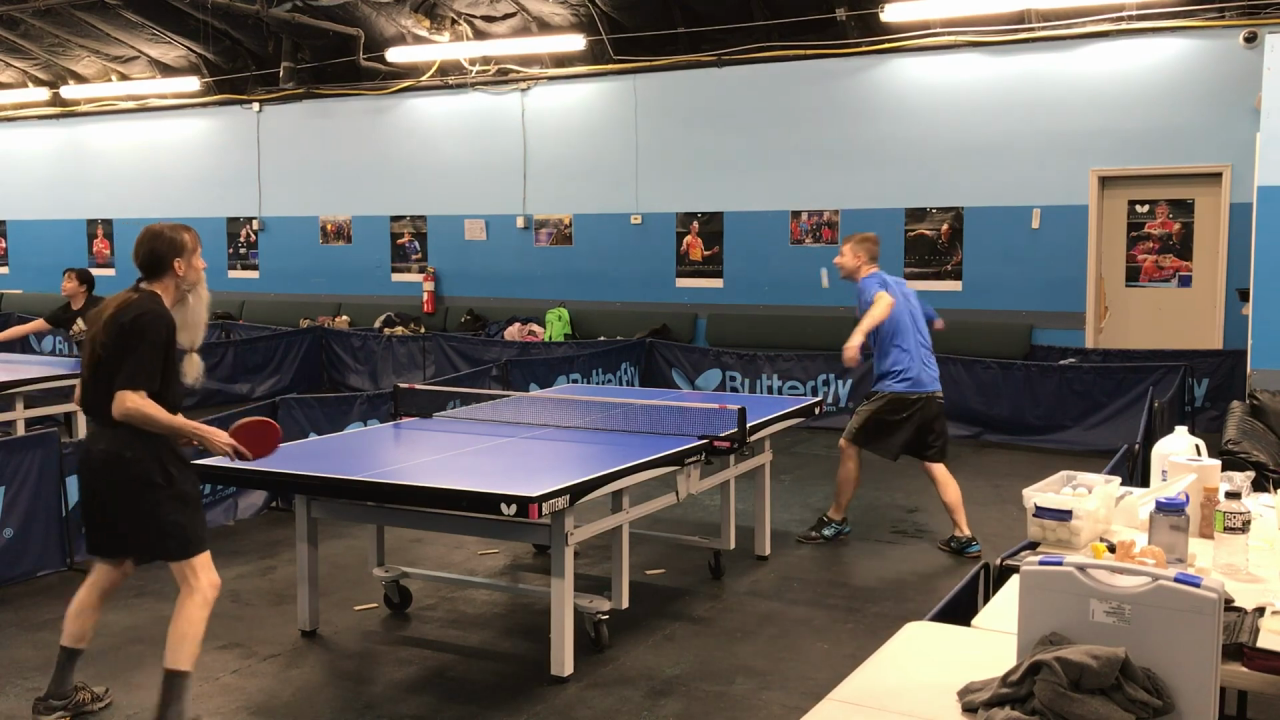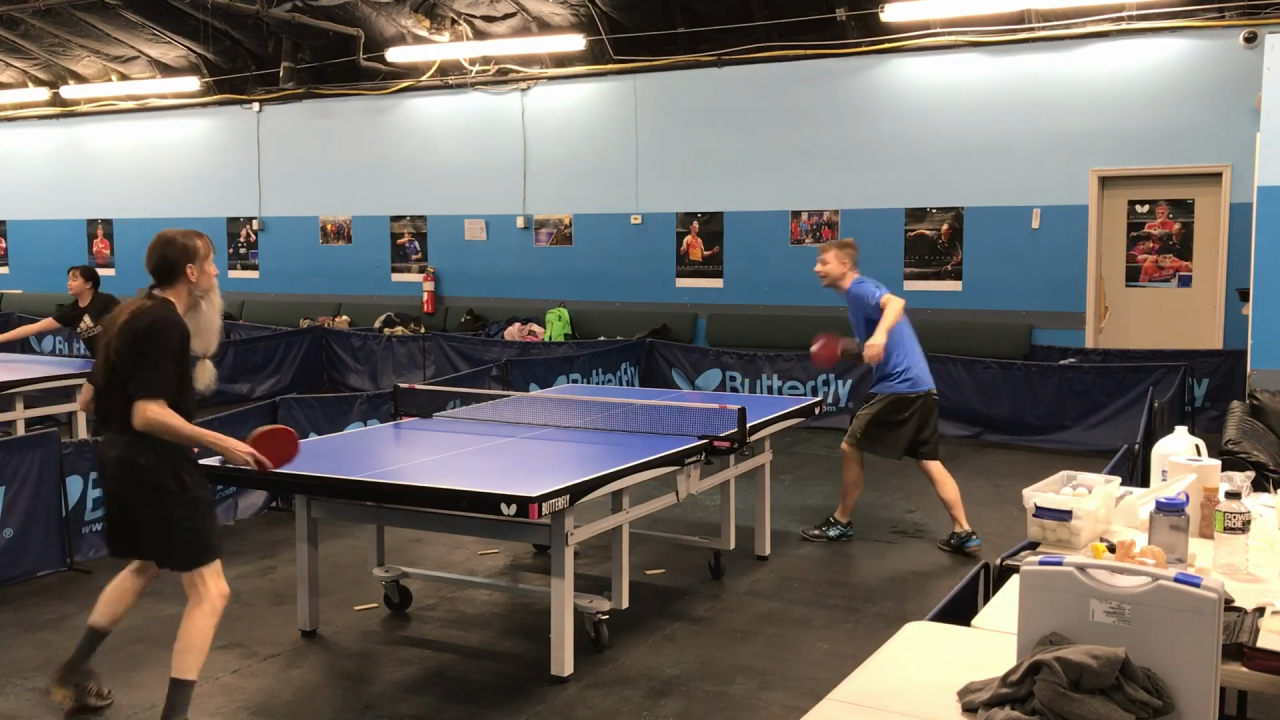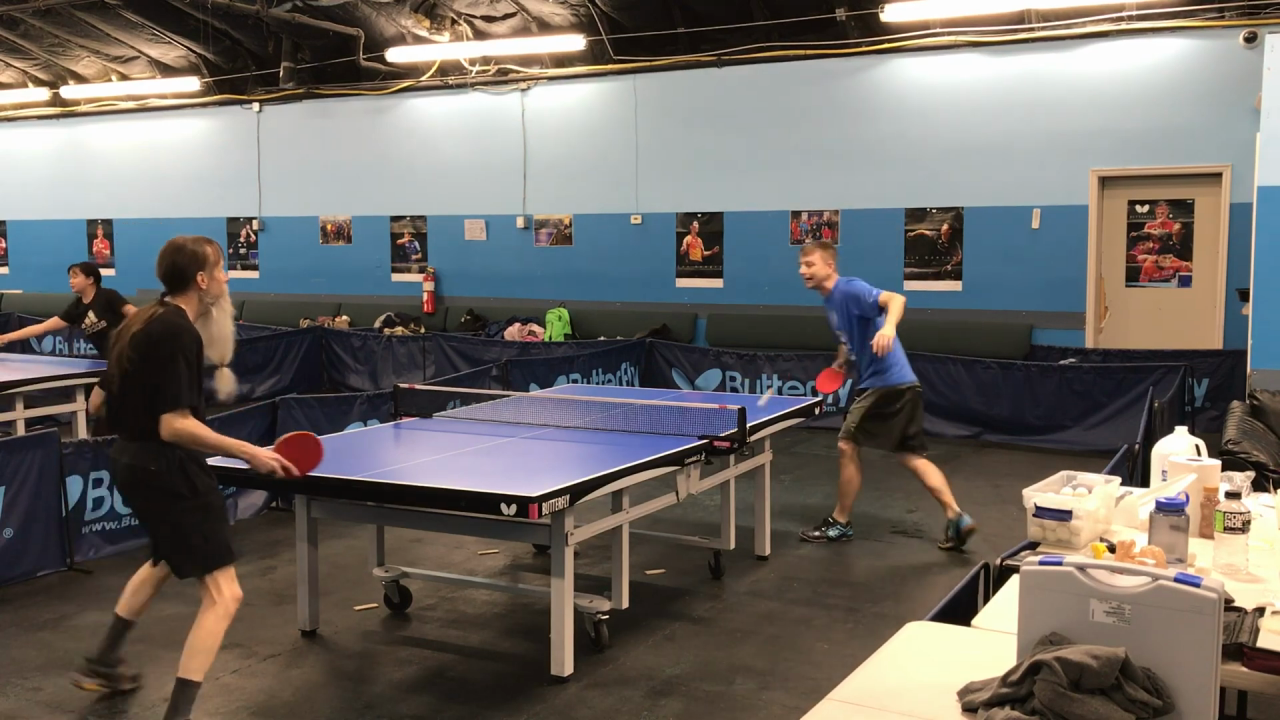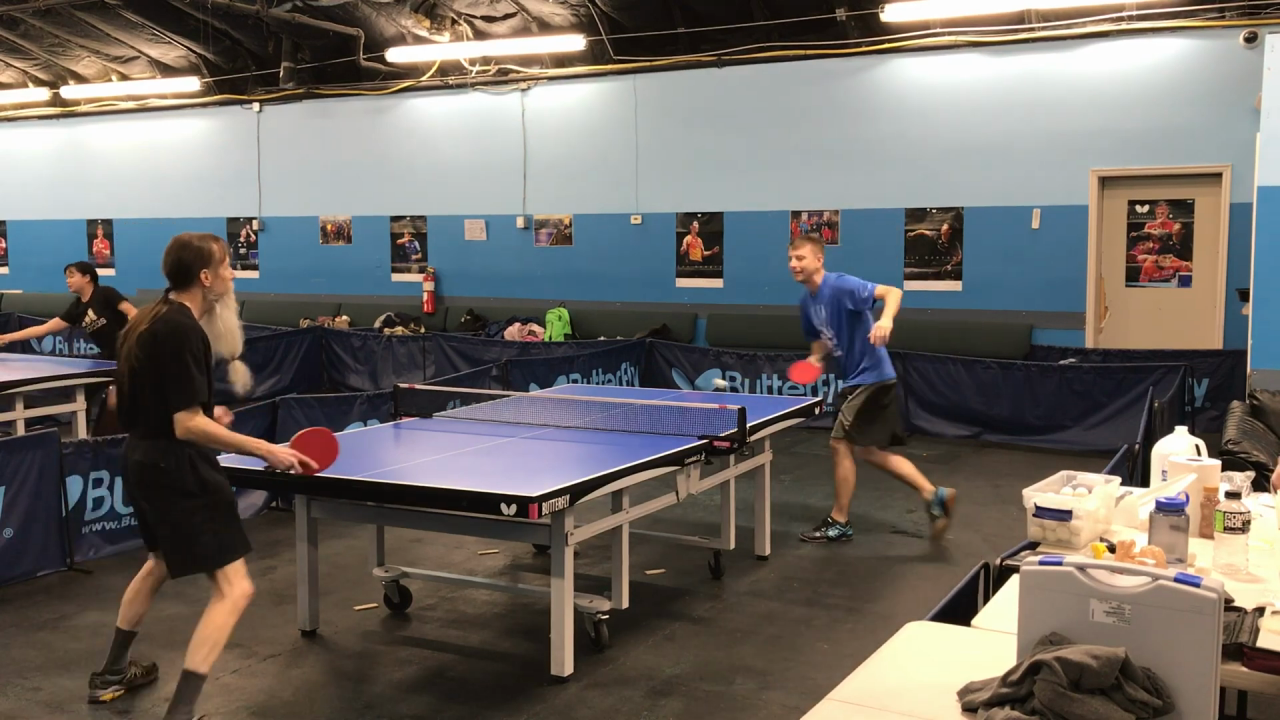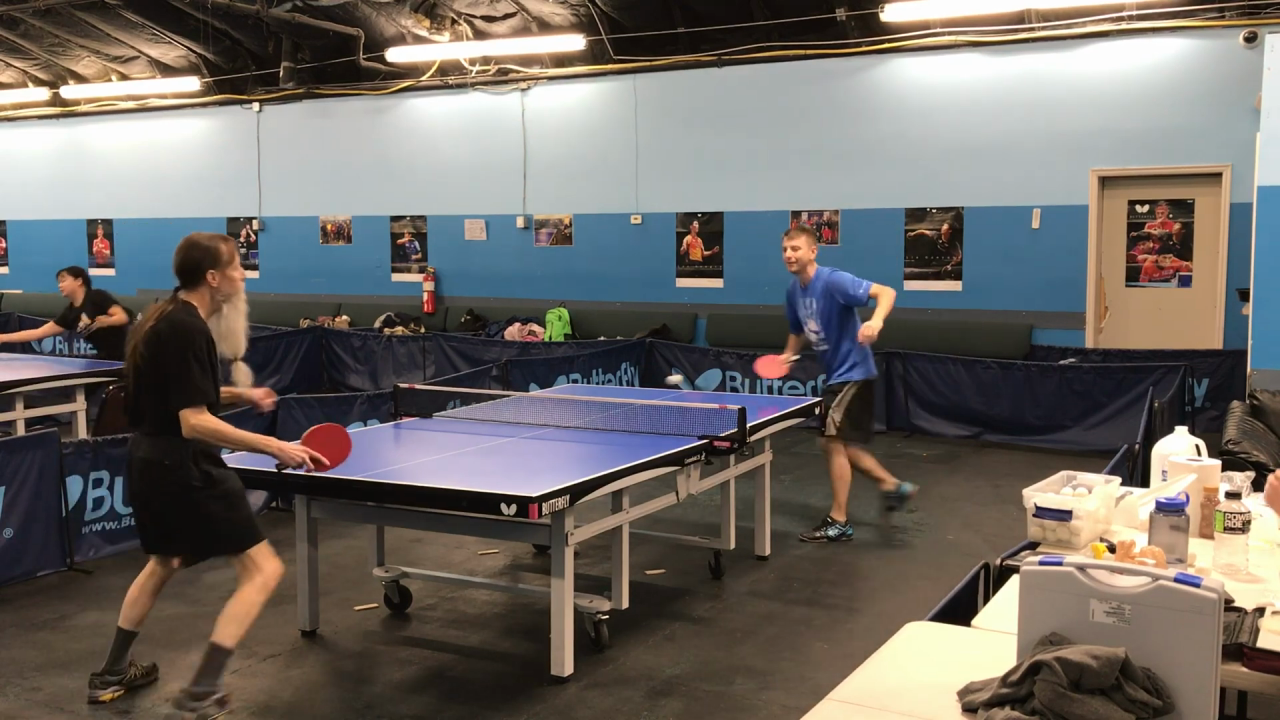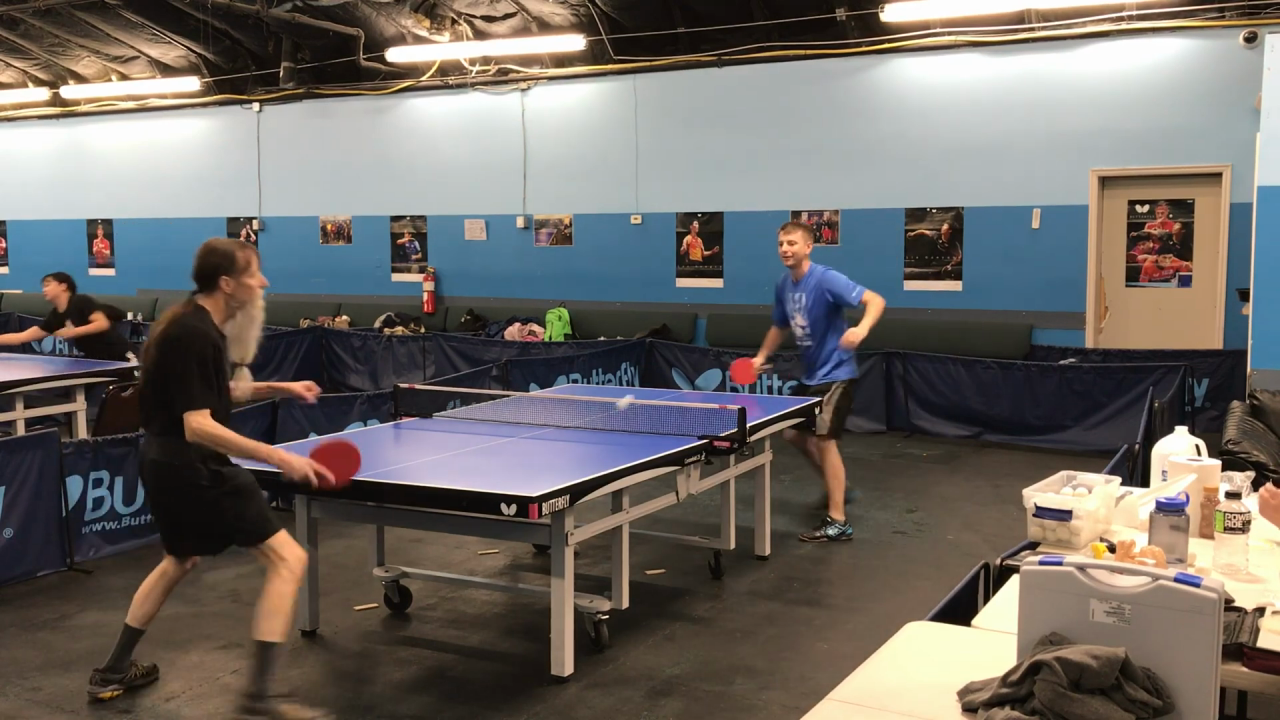
dt=0.1s
person 1, frame 1
left shoulder: (118, 308)
right shoulder: (154, 318)
left elbow: (89, 394)
right elbow: (127, 405)
right wrist: (201, 432)
left hip: (103, 452)
right hip: (141, 460)
left knee: (109, 570)
right knee: (200, 582)
person 1, frame 2
left shoulder: (132, 315)
right shoulder: (166, 326)
left elbow: (97, 398)
right elbow: (148, 416)
right wrist: (222, 444)
left hip: (121, 458)
right hip: (154, 465)
left knee: (146, 564)
right knee: (209, 592)
left ankle: (74, 675)
person 1, frame 3
left shoulder: (143, 322)
right shoulder: (179, 333)
left elbow: (115, 402)
right elbow: (175, 427)
right wrist: (250, 453)
left hip: (132, 461)
right hip: (164, 469)
left knee: (168, 558)
right knee: (222, 595)
left ankle: (103, 662)
person 1, frame 4
left shoulder: (153, 319)
right shoulder: (183, 332)
right elbow: (188, 427)
left wrist: (207, 408)
right wrist: (266, 451)
left hip: (145, 460)
right hip: (176, 468)
left knee: (164, 560)
right knee: (232, 588)
left ankle: (111, 671)
person 1, frame 5
left shoulder: (165, 317)
right shoulder: (188, 330)
right elbow: (195, 424)
left wrist: (238, 393)
right wrist: (275, 447)
left hip: (149, 457)
right hip: (181, 464)
left knee: (164, 562)
right knee: (263, 569)
left ankle: (111, 673)
person 1, frame 6
left shoulder: (201, 324)
right shoulder: (195, 336)
right elbow: (198, 427)
left wrist: (280, 388)
right wrist: (278, 458)
left hip: (165, 462)
right hip: (193, 466)
left knee: (179, 561)
right knee: (287, 558)
left ankle: (114, 670)
person 2, frame 1
left shoulder: (872, 282)
right shoulder: (898, 284)
left elbow: (886, 304)
right elbow: (936, 323)
left wrist: (857, 335)
left hip: (897, 387)
right hip: (930, 387)
left knee: (849, 446)
right knee: (934, 464)
left ankle: (836, 520)
right ankle: (964, 537)
person 2, frame 2
left shoulder: (861, 290)
right shoulder: (853, 295)
left elbow: (894, 304)
left wrist: (878, 337)
right wrist: (850, 345)
left hip: (897, 387)
right hip: (921, 388)
left knee: (851, 449)
right knee: (929, 461)
left ankle: (841, 522)
right ankle: (963, 532)
person 2, frame 3
left shoulder: (851, 289)
right shoulder: (831, 301)
left elbow: (896, 299)
left wrist: (888, 328)
right wrist: (841, 360)
left hip: (885, 382)
right hip: (901, 383)
left knee: (847, 446)
right knee: (913, 456)
left ankle: (840, 522)
right ankle: (956, 517)
person 2, frame 4
left shoulder: (843, 286)
right shoulder: (808, 301)
left elbow: (891, 293)
right elbow: (820, 339)
left wrist: (885, 321)
right wrist: (815, 360)
left hip: (870, 379)
right hip: (860, 379)
left knee: (840, 444)
right knee: (875, 452)
left ankle: (839, 522)
right ankle: (935, 495)
person 2, frame 5
left shoulder: (833, 280)
right shoulder: (793, 292)
left elbow: (886, 292)
right elbow: (798, 331)
left wrist: (876, 321)
right wrist: (788, 356)
left hip: (853, 373)
right hip: (838, 375)
left knee: (833, 443)
right knee: (841, 445)
left ankle: (838, 521)
right ankle: (892, 486)
person 2, frame 6
left shoulder: (828, 279)
right shoulder: (783, 285)
left elbow: (876, 301)
right elbow: (779, 327)
left wrist: (862, 328)
right wrist: (761, 357)
left hip: (835, 375)
right hip: (812, 376)
left knee: (825, 442)
right knee: (794, 435)
left ankle: (837, 521)
right ankle: (836, 491)
